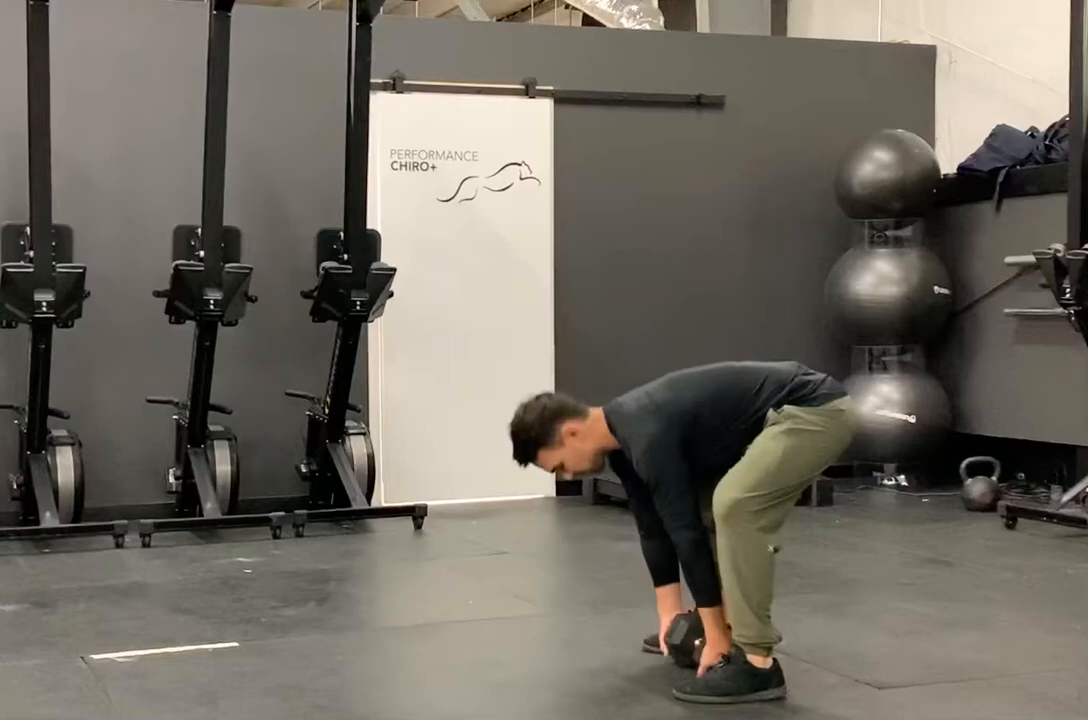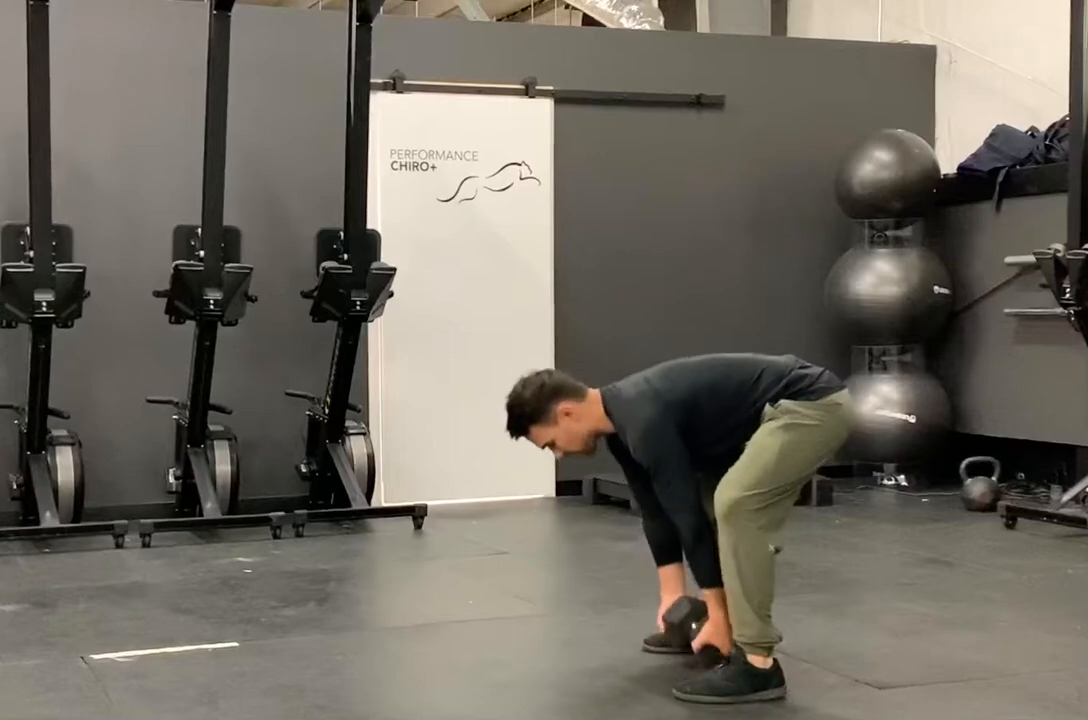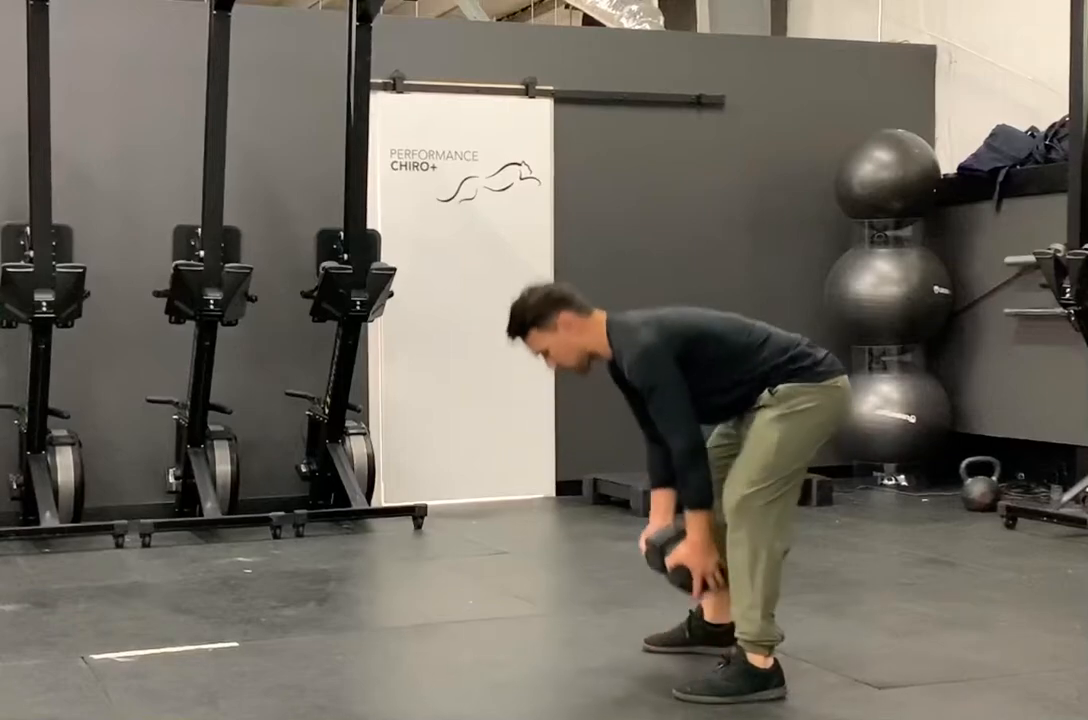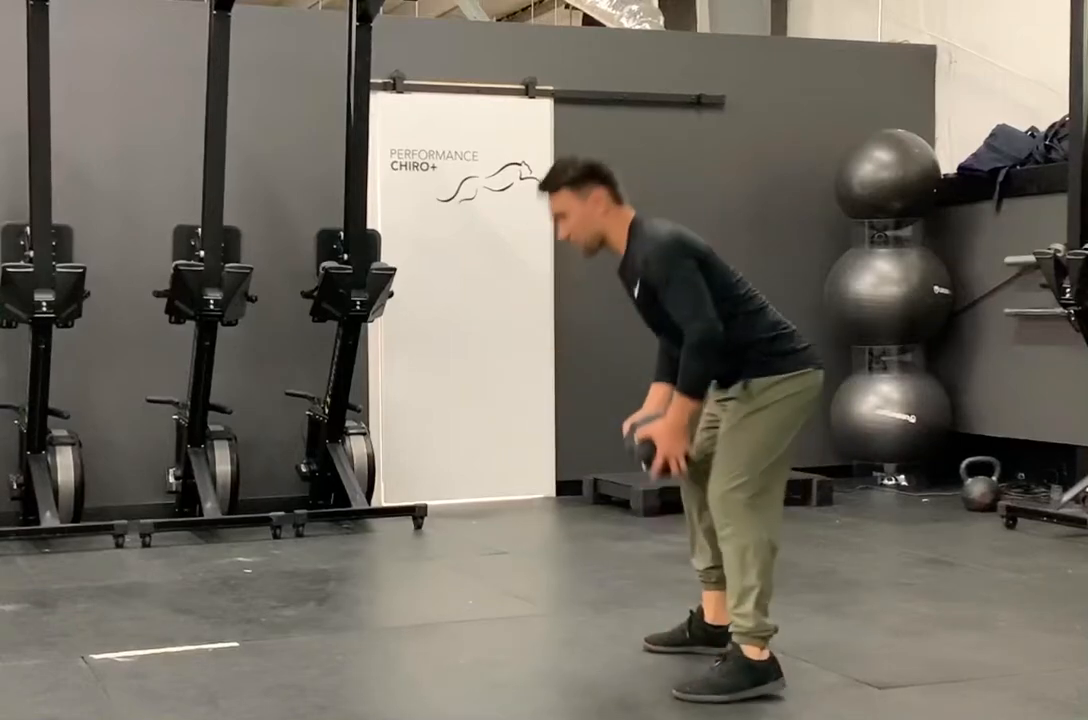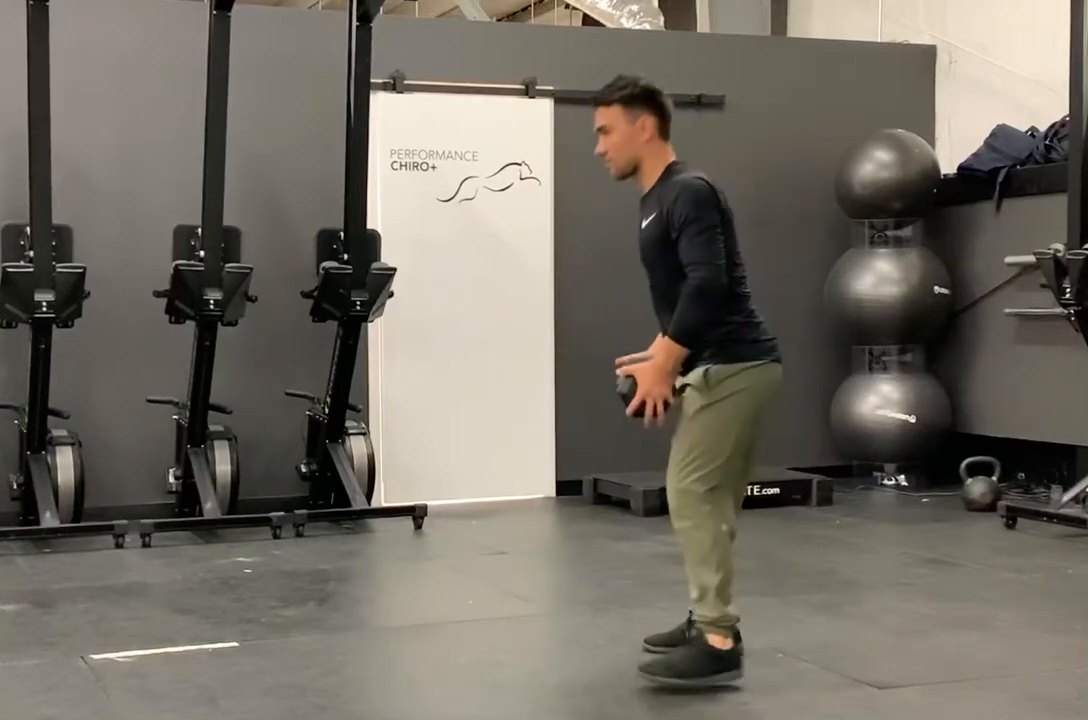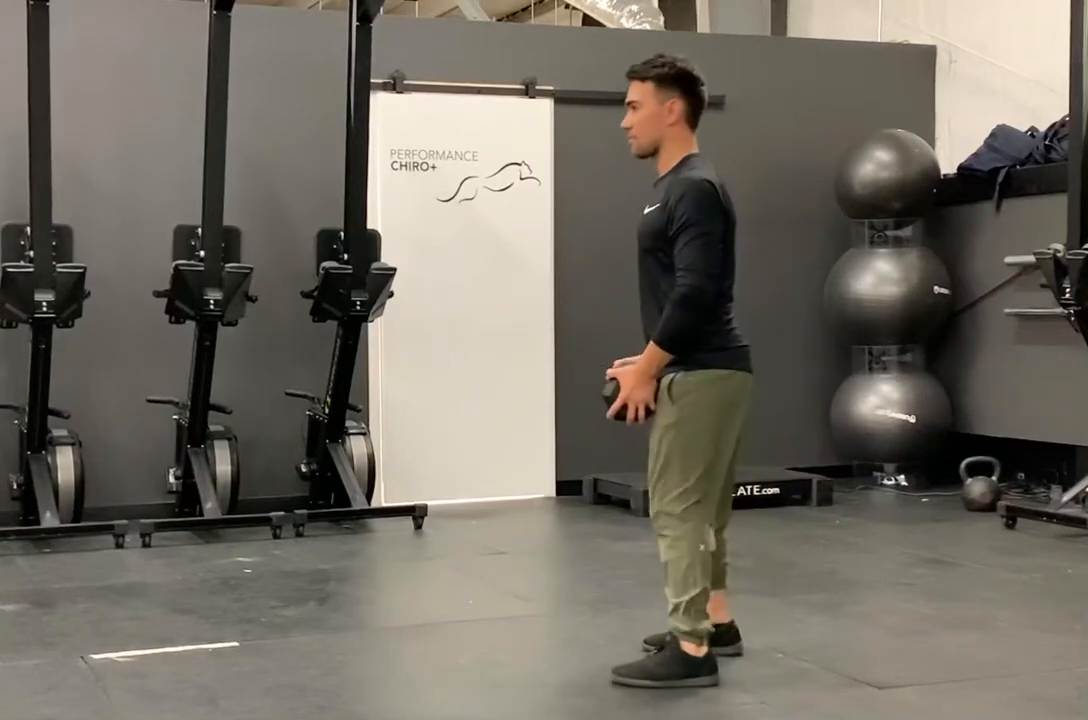
dt=0.2s
person 1, frame 1
left shoulder: (649, 439)
right shoulder: (623, 439)
left elbow: (688, 536)
right elbow: (653, 529)
left wrist: (717, 636)
right wrist: (669, 610)
left hip: (816, 410)
right hip: (789, 411)
left knee: (736, 507)
right knee: (702, 502)
left ankle: (756, 662)
right ankle: (727, 625)
person 1, frame 2
left shoulder: (645, 423)
right shoulder: (619, 420)
left elbow: (691, 519)
right elbow: (657, 512)
left wrist: (718, 615)
right wrist: (671, 593)
left hip: (813, 406)
right hip: (786, 405)
right knee: (704, 495)
left ankle: (757, 663)
right ankle: (708, 628)
person 1, frame 3
left shoulder: (643, 351)
right shoulder: (624, 353)
left elbow: (687, 445)
right elbow: (661, 440)
left wrist: (696, 540)
right wrist: (661, 518)
left hip: (806, 387)
right hip: (777, 388)
right knee: (710, 481)
left ankle: (758, 662)
right ankle: (715, 620)
person 1, frame 4
left shoulder: (661, 249)
right shoulder: (636, 262)
left elbow: (705, 336)
right elbow: (675, 341)
left wrist: (676, 424)
right wrist: (657, 408)
left hip: (777, 375)
right hip: (742, 380)
left knee: (736, 497)
right knee: (703, 492)
left ankle: (754, 655)
right ankle: (714, 618)
person 1, frame 5
left shoulder: (688, 192)
right shoulder: (654, 200)
left elbow: (708, 286)
left wrist: (663, 366)
right wrist: (656, 353)
left hip: (734, 366)
right hip: (714, 365)
left knee: (692, 492)
right knee: (702, 490)
left ankle: (717, 643)
right ankle: (712, 618)
person 1, frame 6
left shoulder: (694, 188)
right shoulder: (672, 187)
left elbow: (696, 293)
left wrist: (645, 369)
right wrist: (649, 358)
left hip: (701, 372)
right hip: (699, 368)
left knee: (677, 506)
right knee: (697, 504)
left ankle: (691, 649)
right ankle: (716, 621)
